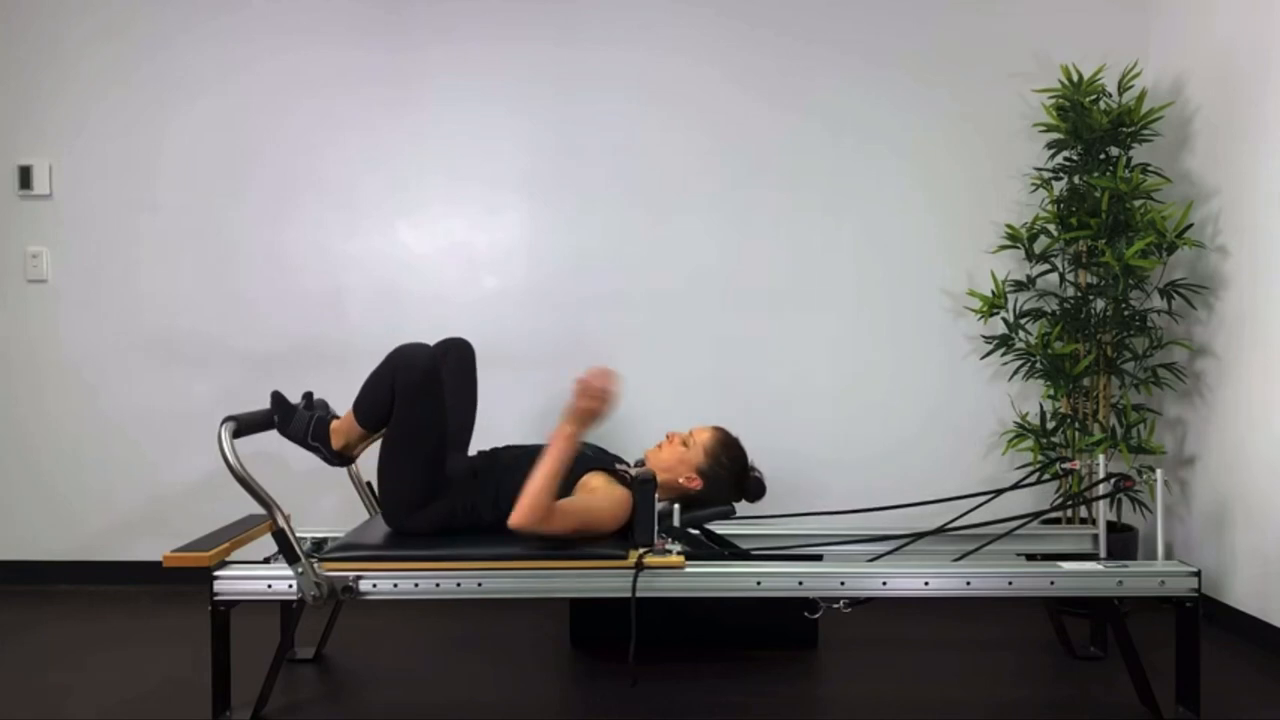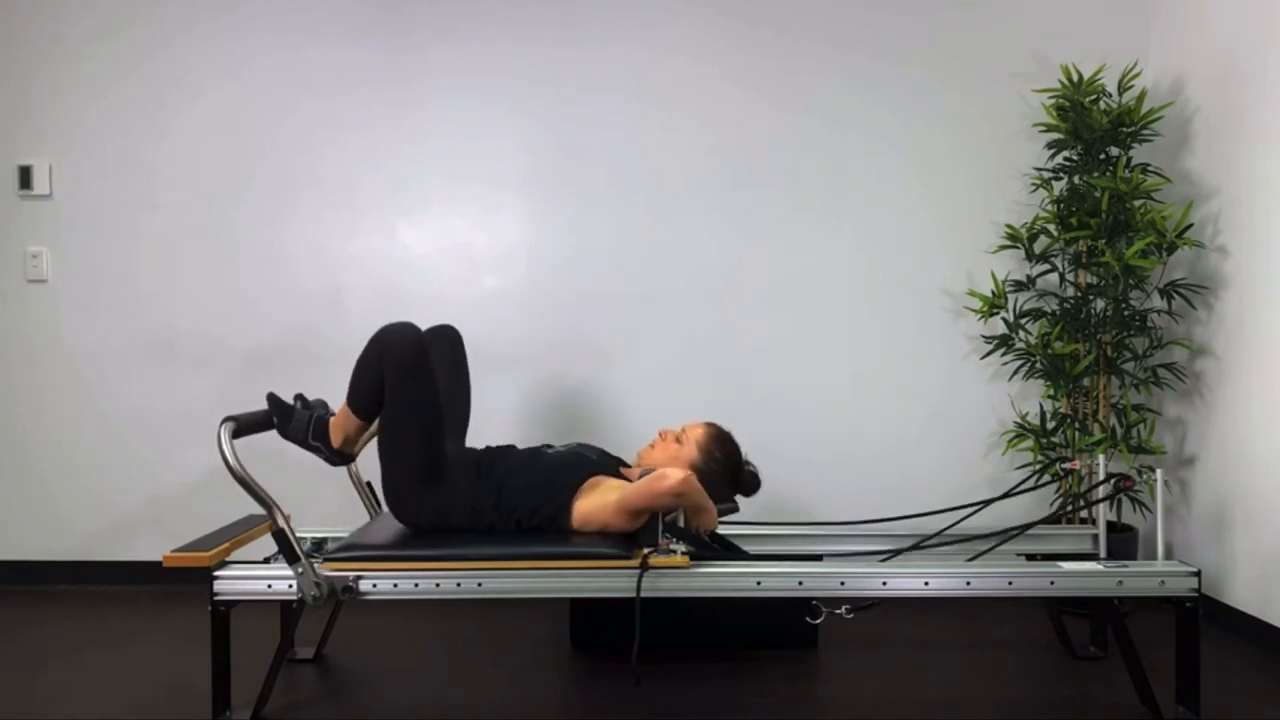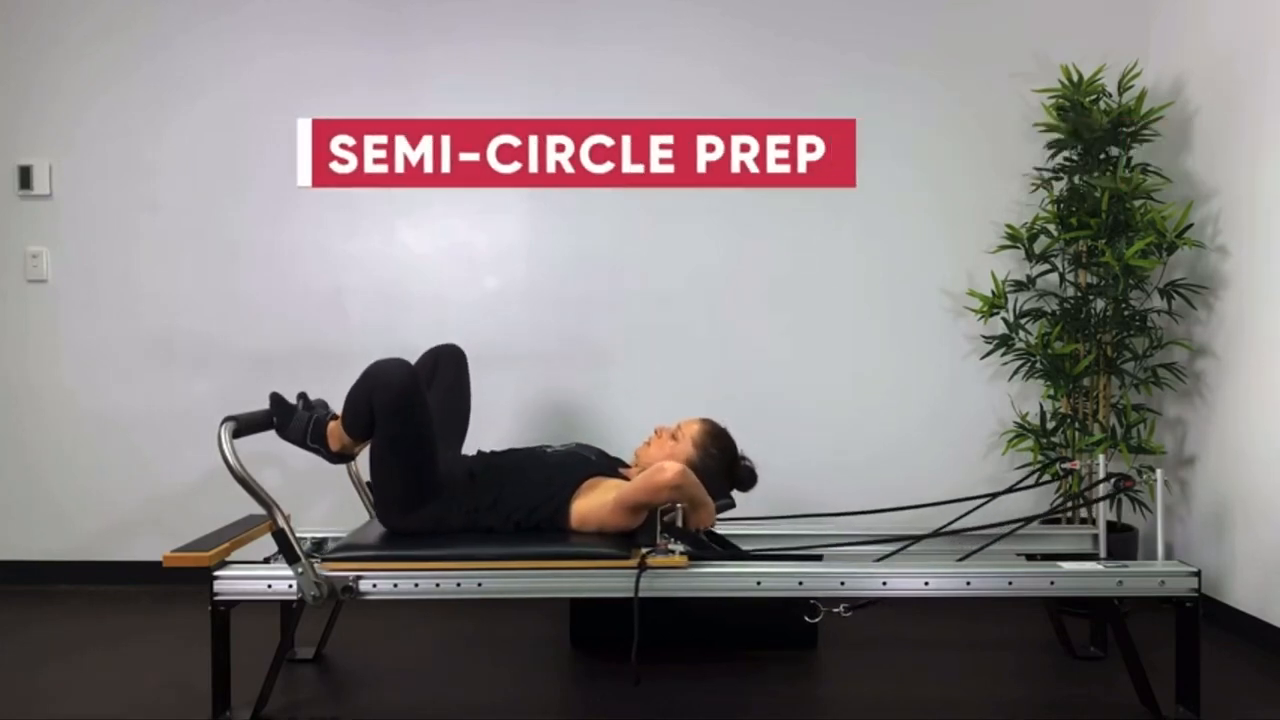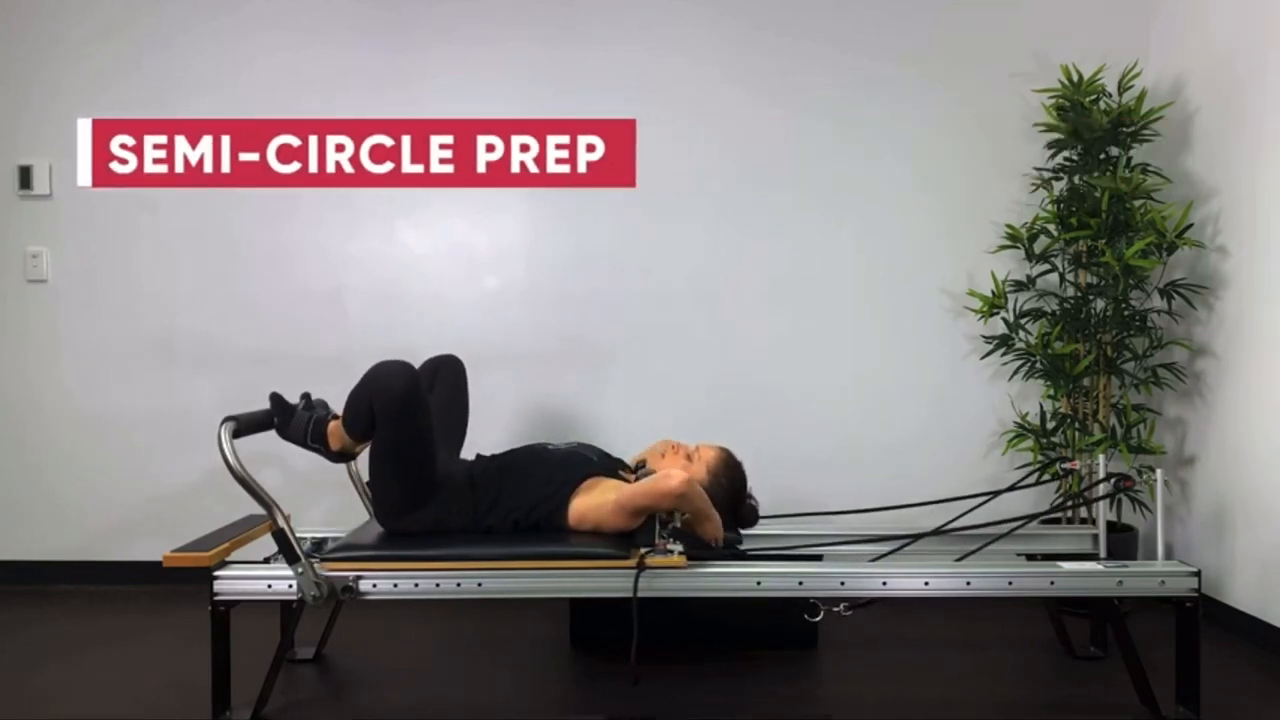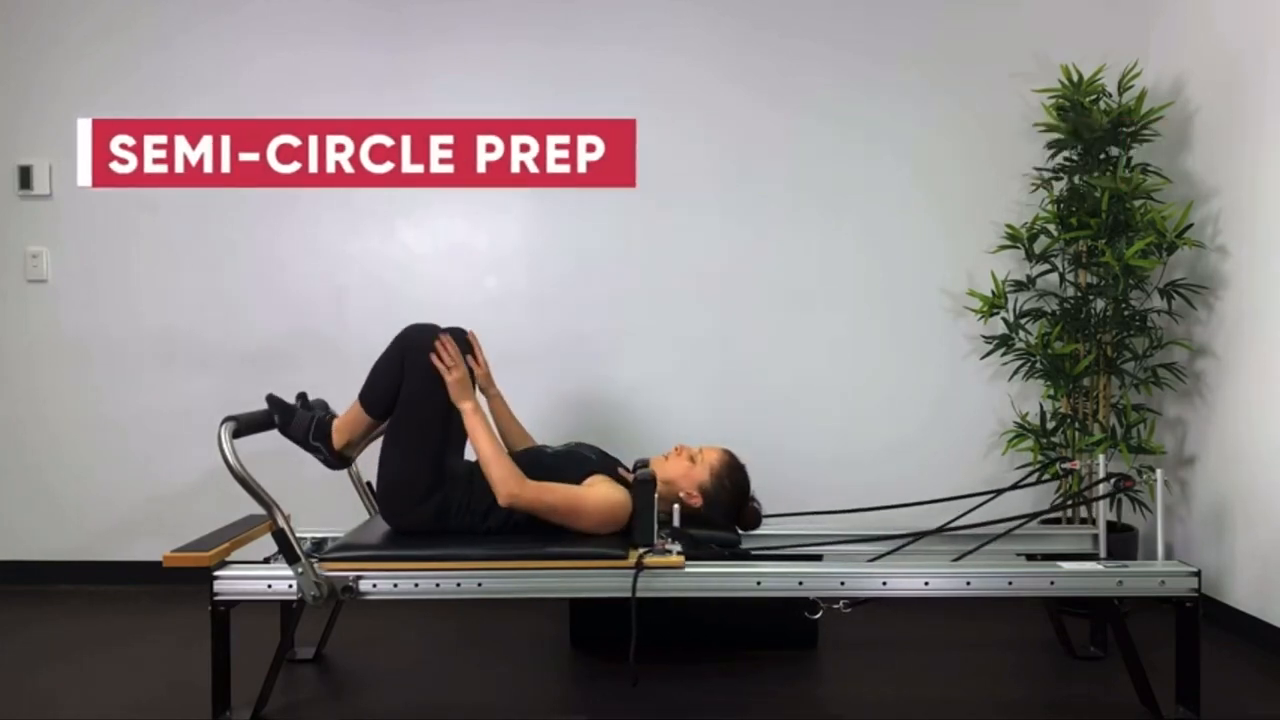
dt=1s
person 1, frame 1
left shoulder: (615, 505)
right shoulder: (623, 475)
left elbow: (526, 518)
left wrist: (572, 426)
right wrist: (581, 426)
left hip: (424, 507)
right hip: (455, 480)
left knee: (415, 361)
right knee: (453, 351)
left ankle: (333, 438)
right ankle: (344, 430)
person 1, frame 2
left shoulder: (624, 505)
right shoulder: (625, 478)
left elbow: (672, 483)
left wrist: (701, 512)
left hip: (429, 497)
right hip: (457, 476)
left knee: (400, 341)
right knee: (439, 339)
left ankle: (334, 438)
right ankle: (347, 430)
person 1, frame 3
left shoulder: (622, 505)
right shoulder: (623, 478)
left elbow: (669, 477)
left wrist: (701, 508)
left hip: (424, 507)
right hip: (450, 481)
left knee: (394, 377)
right knee: (446, 358)
left ankle: (331, 439)
right ankle: (341, 428)
person 1, frame 4
left shoulder: (622, 512)
right shoulder: (626, 477)
left elbow: (674, 483)
right elbow: (660, 455)
left wrist: (705, 516)
left hip: (422, 507)
right hip: (449, 484)
left knee: (394, 379)
right knee: (444, 368)
left ankle: (331, 437)
right ankle: (340, 427)
person 1, frame 5
left shoulder: (615, 505)
right shoulder: (626, 483)
left elbow: (513, 493)
left wrist: (464, 404)
right wrist: (489, 393)
left hip: (423, 505)
right hip: (449, 486)
left knee: (422, 342)
right knee: (452, 341)
left ankle: (334, 439)
right ankle: (340, 432)
